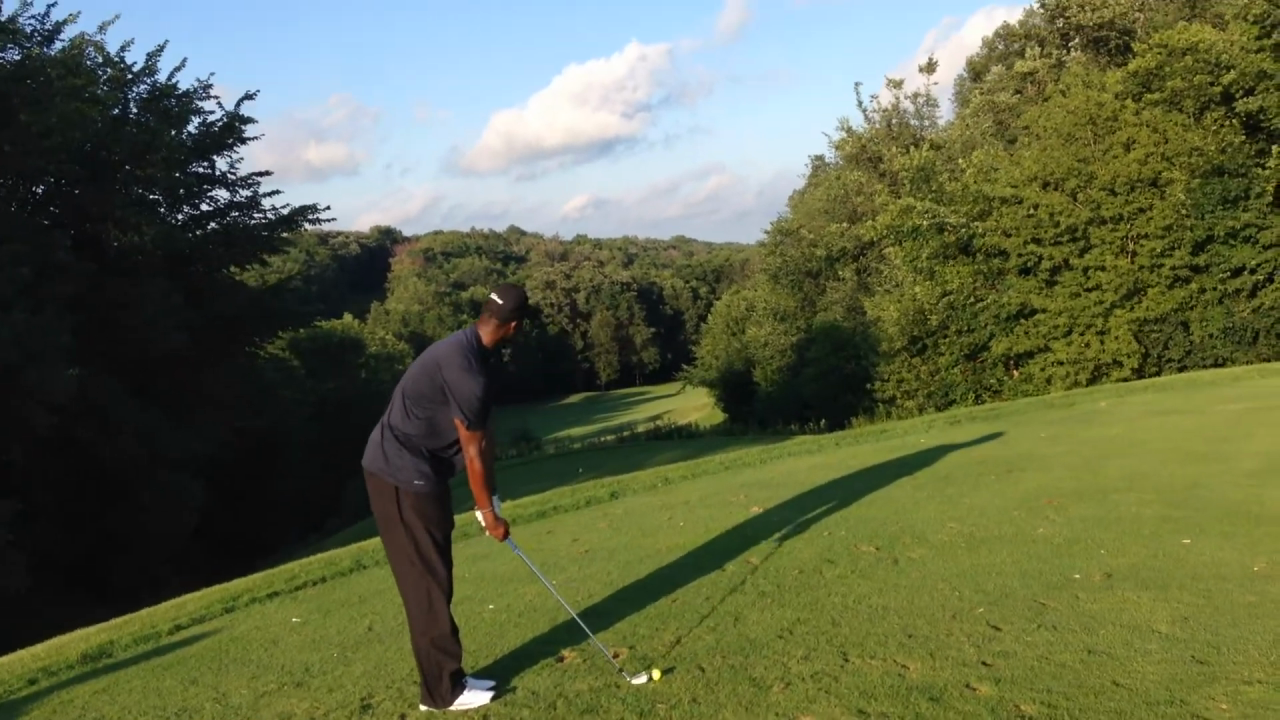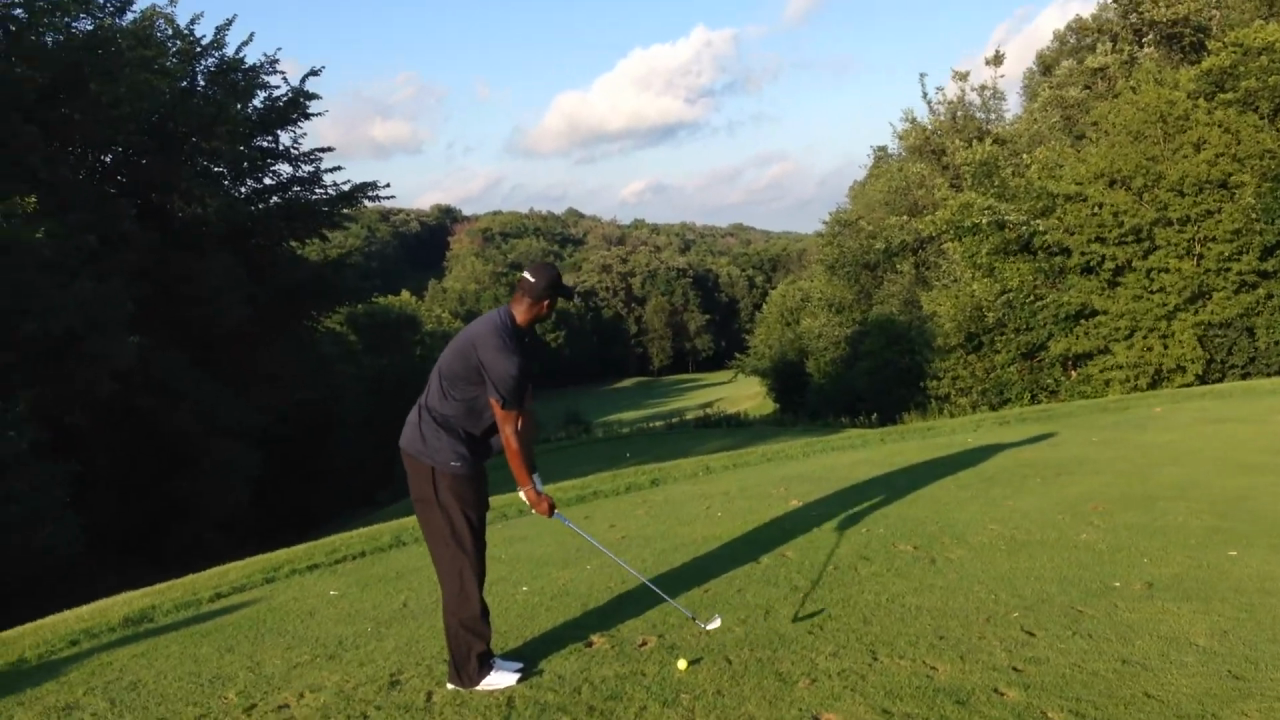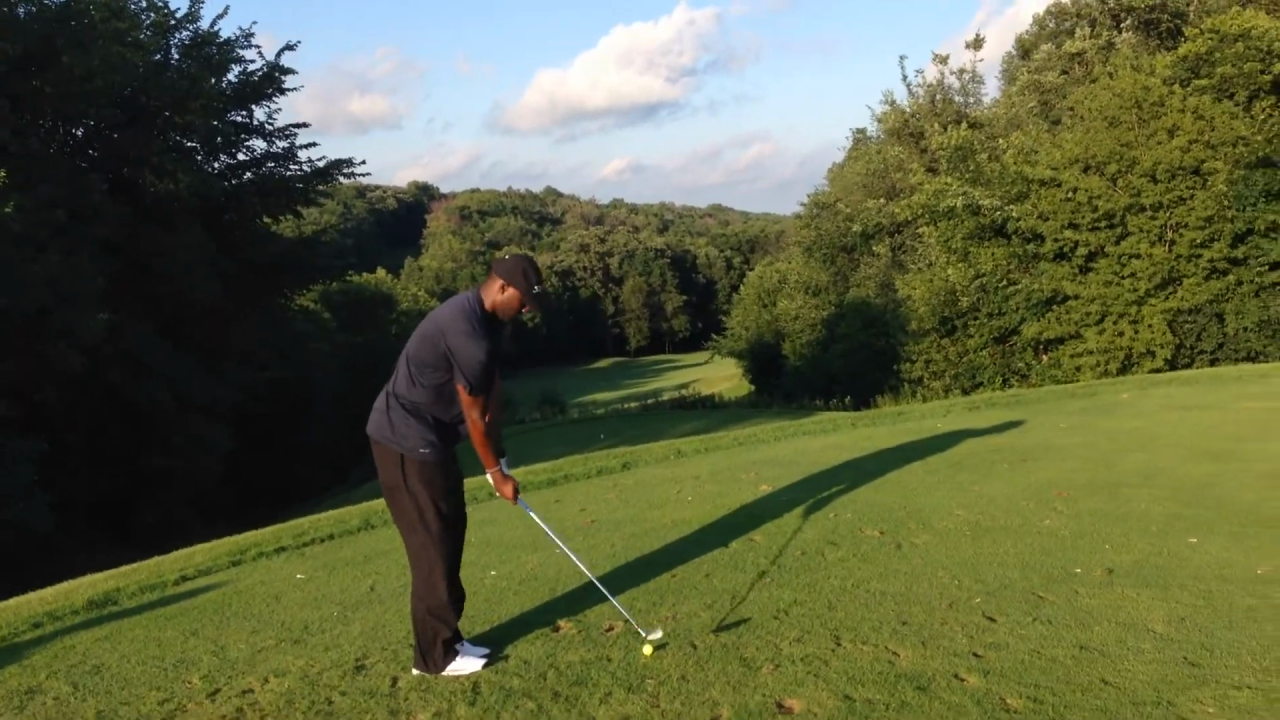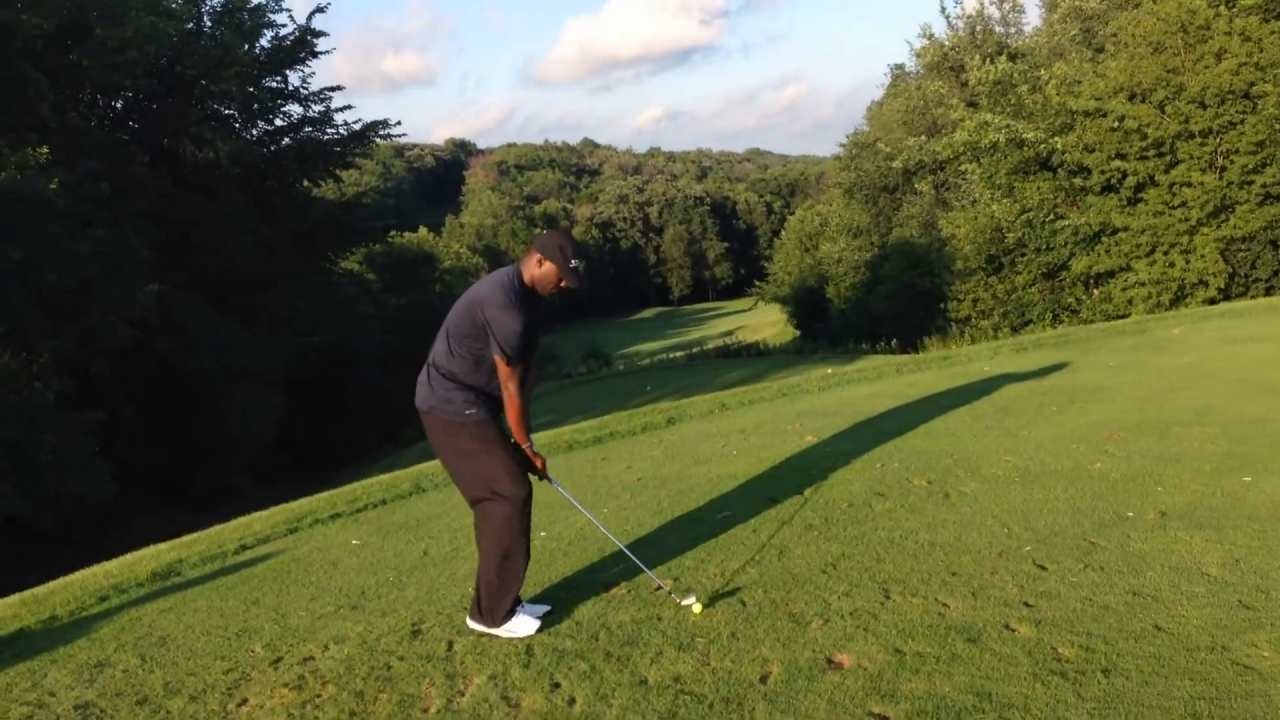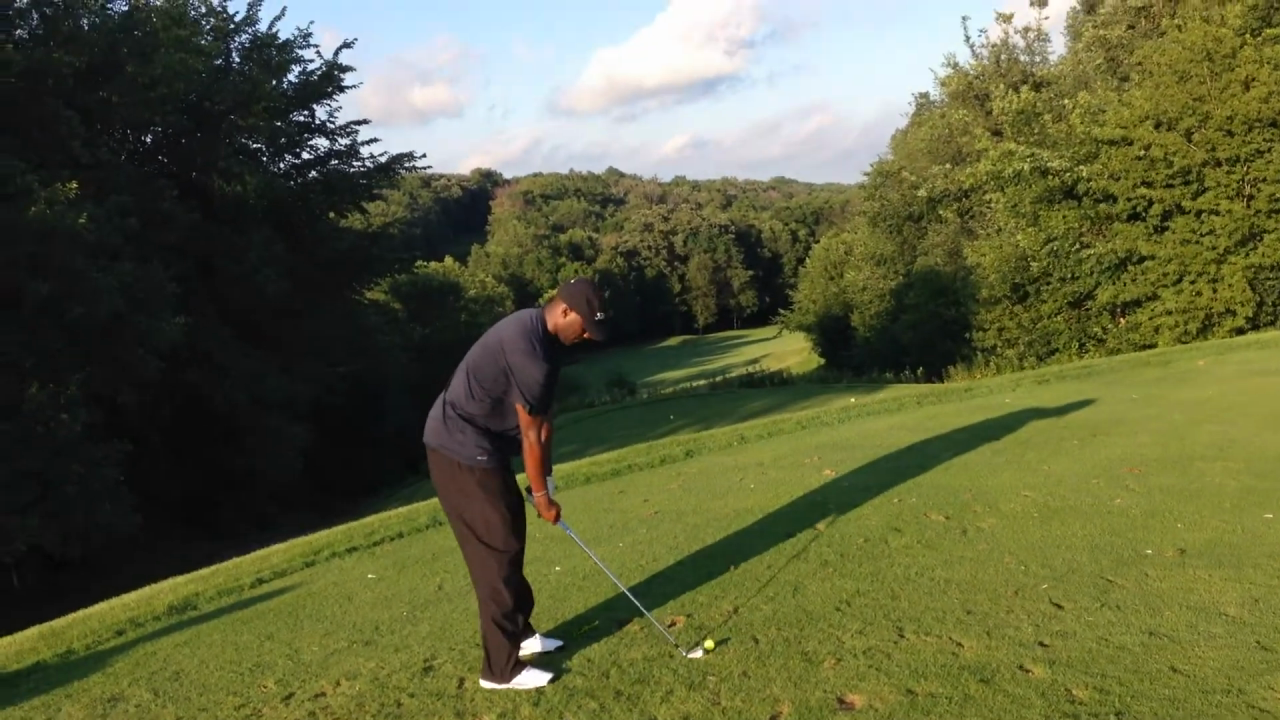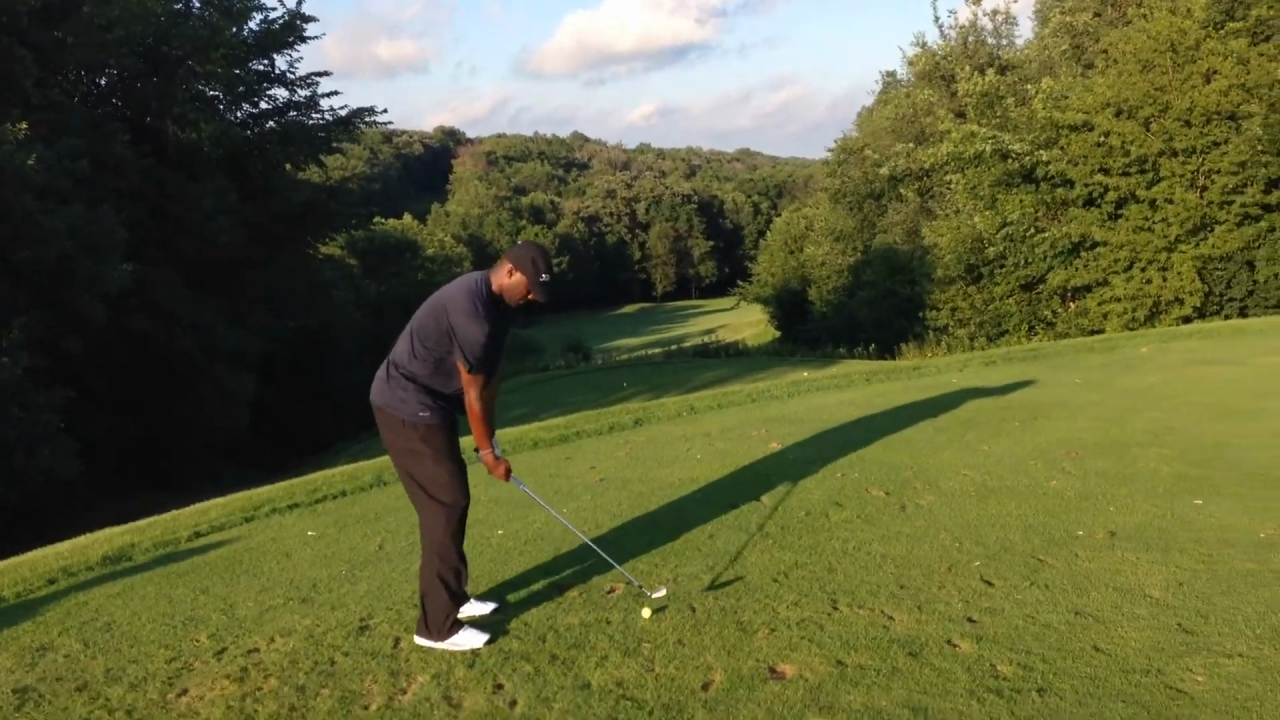
dt=0.5s
person 1, frame 1
left shoulder: (467, 349)
right shoulder: (466, 369)
left elbow: (483, 437)
right elbow: (472, 450)
left wrist: (491, 497)
right wrist: (489, 513)
left hip: (413, 469)
right hip: (402, 474)
left knee: (434, 579)
right knee: (427, 582)
left ankle: (449, 676)
right ankle: (443, 691)
person 1, frame 2
left shoulder: (504, 330)
right shoulder: (501, 348)
left elbow: (522, 411)
right elbow: (509, 429)
left wrist: (532, 477)
right wrist: (529, 489)
left hip: (453, 451)
right hip: (439, 455)
left knee: (469, 559)
right knee: (461, 563)
left ankle: (477, 657)
right ankle: (469, 670)
person 1, frame 3
left shoulder: (477, 315)
right shoulder: (469, 332)
left elbow: (489, 395)
right elbow: (474, 414)
left wrist: (500, 458)
right wrist: (496, 473)
left hip: (426, 436)
right hip: (407, 440)
left knee: (448, 537)
right knee: (432, 547)
left ankle: (445, 637)
right ankle: (434, 655)
person 1, frame 4
left shoulder: (520, 291)
right shoulder: (506, 305)
left elbow: (524, 373)
right elbow: (511, 387)
left wrist: (524, 438)
right wrist: (526, 447)
left hip: (470, 403)
right hip: (452, 406)
left knee: (497, 498)
right knee: (512, 493)
left ankle: (503, 601)
right ankle: (491, 610)
person 1, frame 5
left shoulder: (537, 330)
right shoulder: (530, 351)
left elbow: (541, 421)
right elbow: (531, 434)
left wrist: (545, 479)
right wrist: (541, 495)
left hip: (477, 443)
right hip: (462, 448)
left knee: (509, 539)
right knee: (495, 550)
left ankle: (518, 631)
right ankle: (501, 667)
person 1, frame 6
left shoulder: (491, 299)
right shoulder: (473, 312)
left elbow: (488, 380)
right elbow: (473, 392)
left wrist: (489, 439)
right wrist: (488, 452)
left hip: (428, 403)
right hip: (407, 406)
left knee: (448, 501)
right knee: (447, 503)
left ankle: (453, 598)
right ankle: (438, 624)
